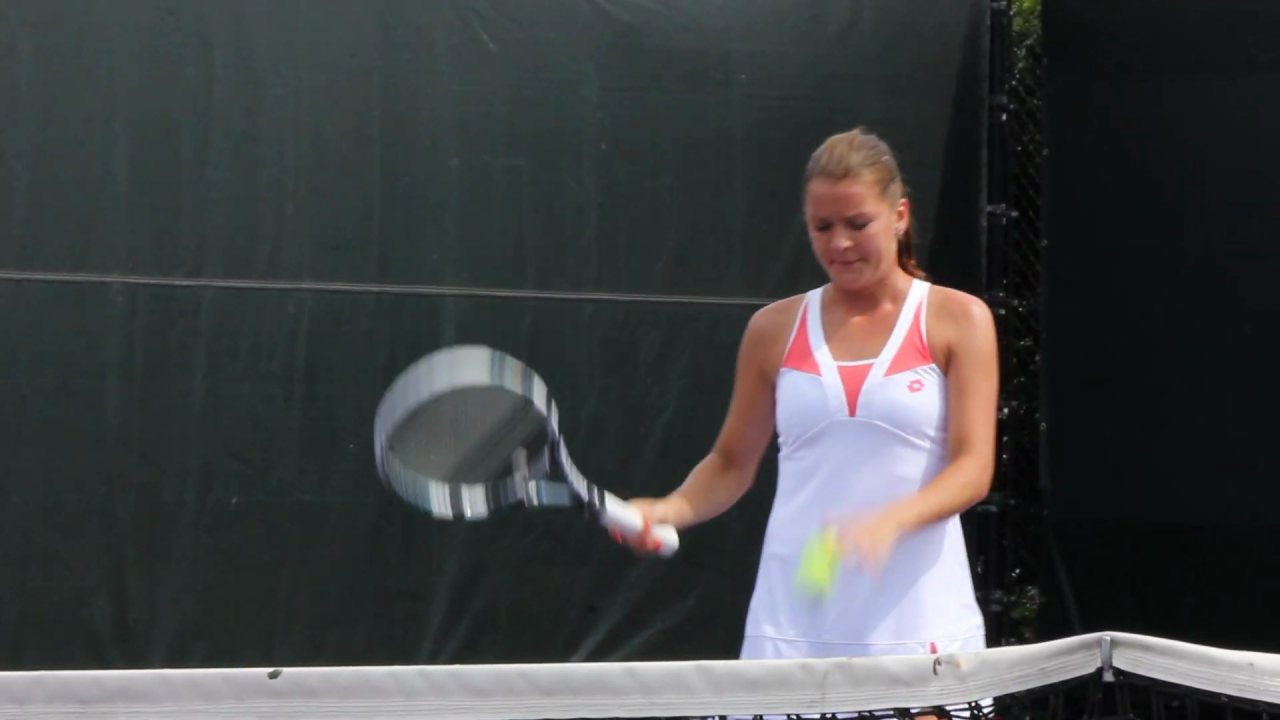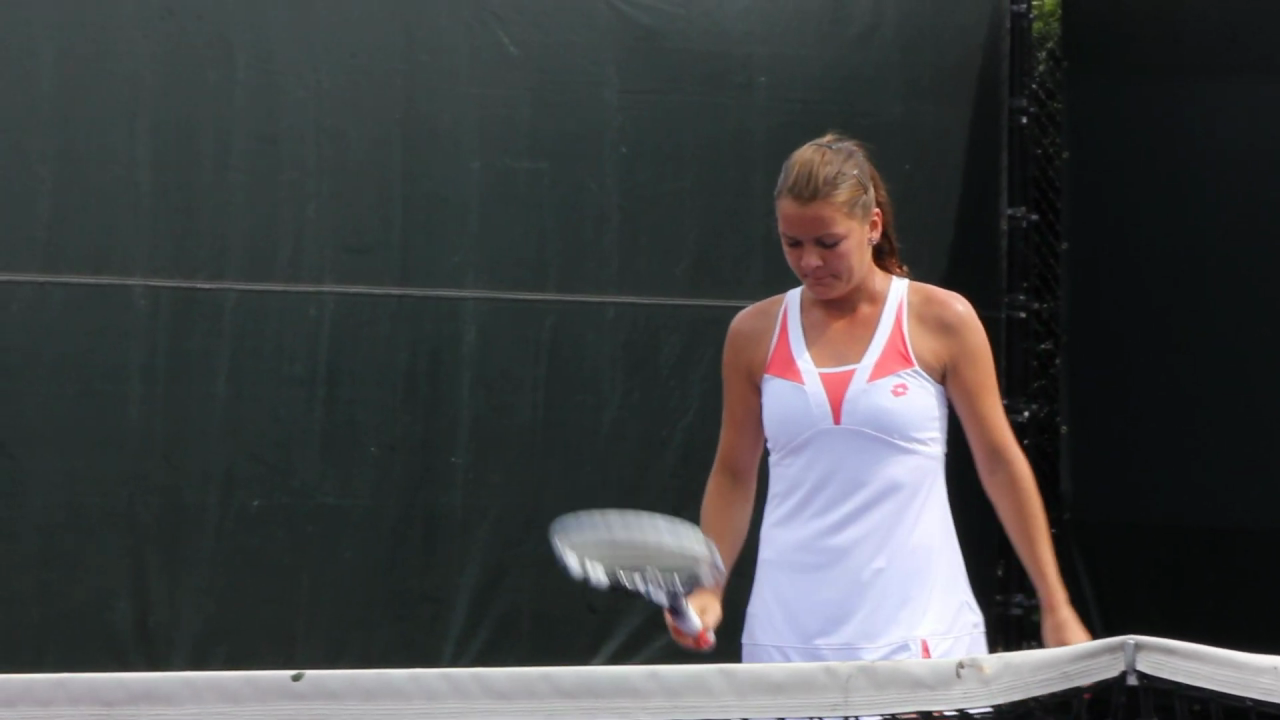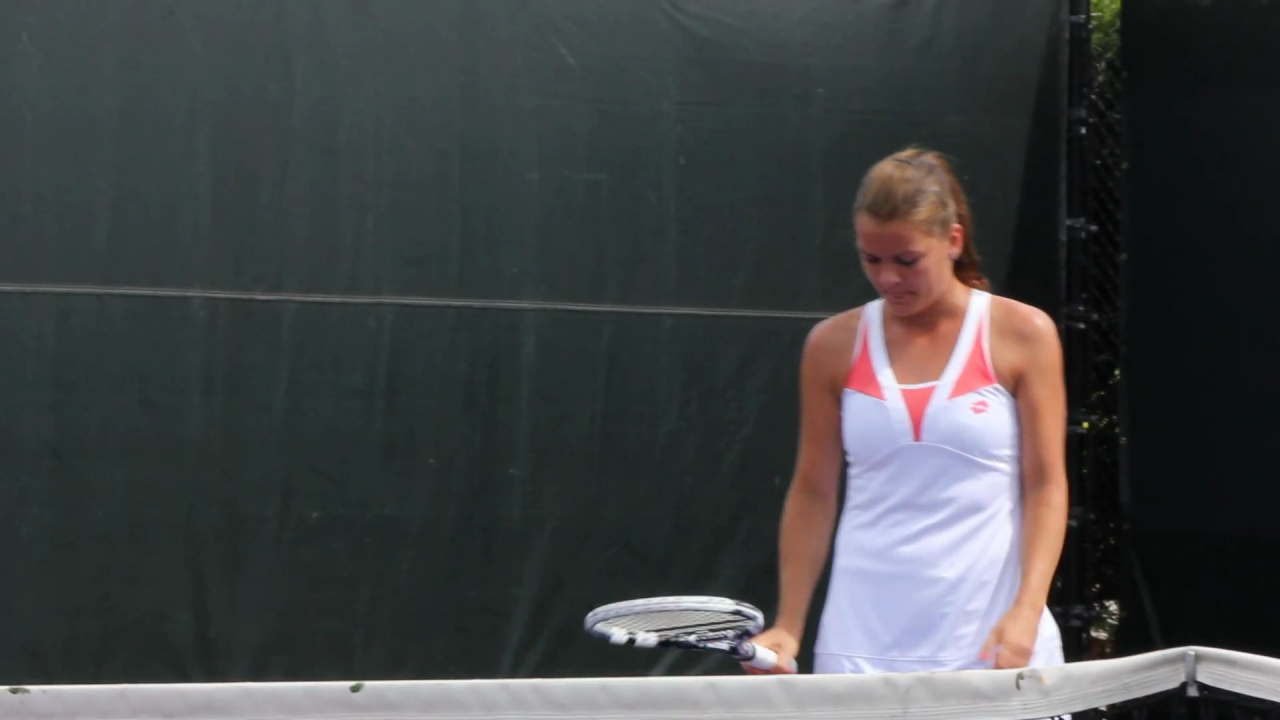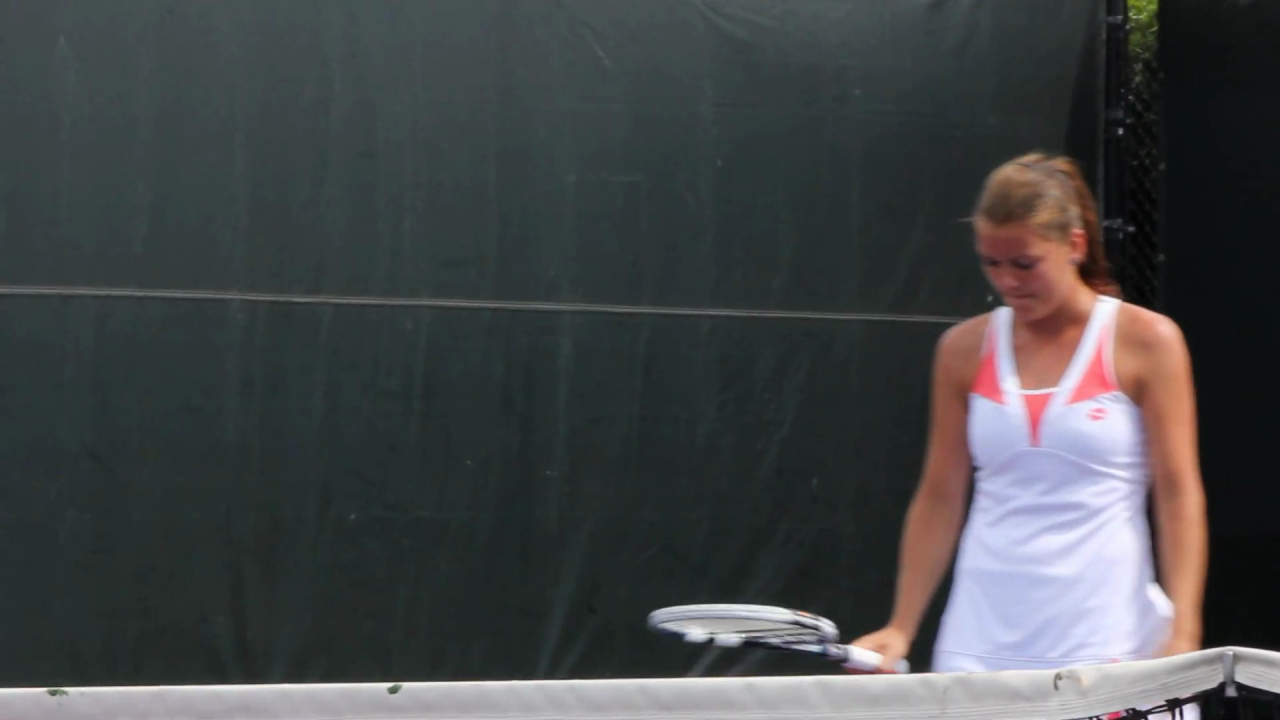
dt=0.4s
person 1, frame 1
left shoulder: (958, 319)
right shoulder: (774, 328)
left elbow: (973, 469)
right elbow: (732, 461)
left wrist: (890, 522)
right wrist: (669, 511)
left hip: (917, 625)
right hip: (790, 627)
person 1, frame 2
left shoulder: (943, 320)
right shoulder: (755, 332)
left elbow: (1001, 464)
right elbow: (733, 475)
left wrist: (1055, 607)
right wrist: (708, 588)
left hip: (917, 628)
right hip: (788, 633)
person 1, frame 3
left shoulder: (1021, 334)
right shoulder: (833, 345)
left elbow: (1047, 487)
right elbow: (812, 493)
left wrist: (1024, 614)
right wrist: (788, 626)
left hip: (989, 636)
right hip: (865, 641)
person 1, frame 4
left shoulder: (1145, 342)
right shoulder: (964, 350)
left elbow: (1180, 495)
right elbow: (940, 498)
left wrist: (1183, 635)
right wrist: (901, 628)
left hip: (1113, 642)
right hip: (982, 643)
